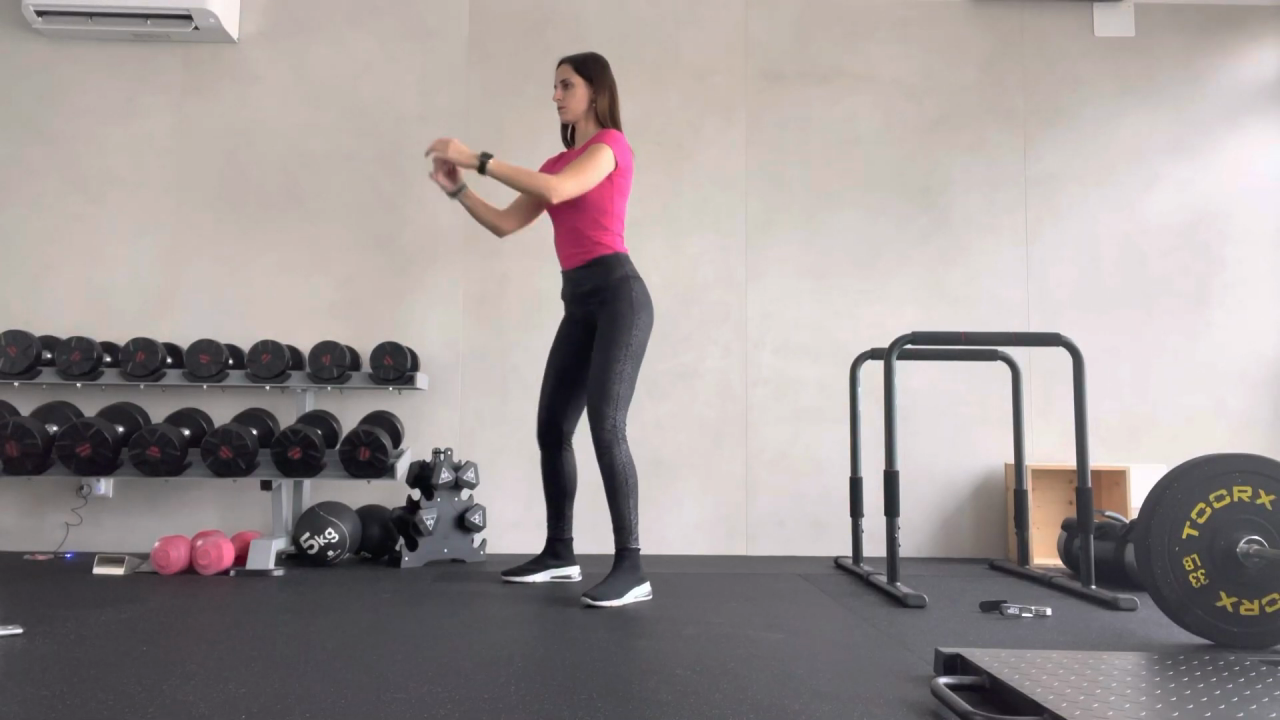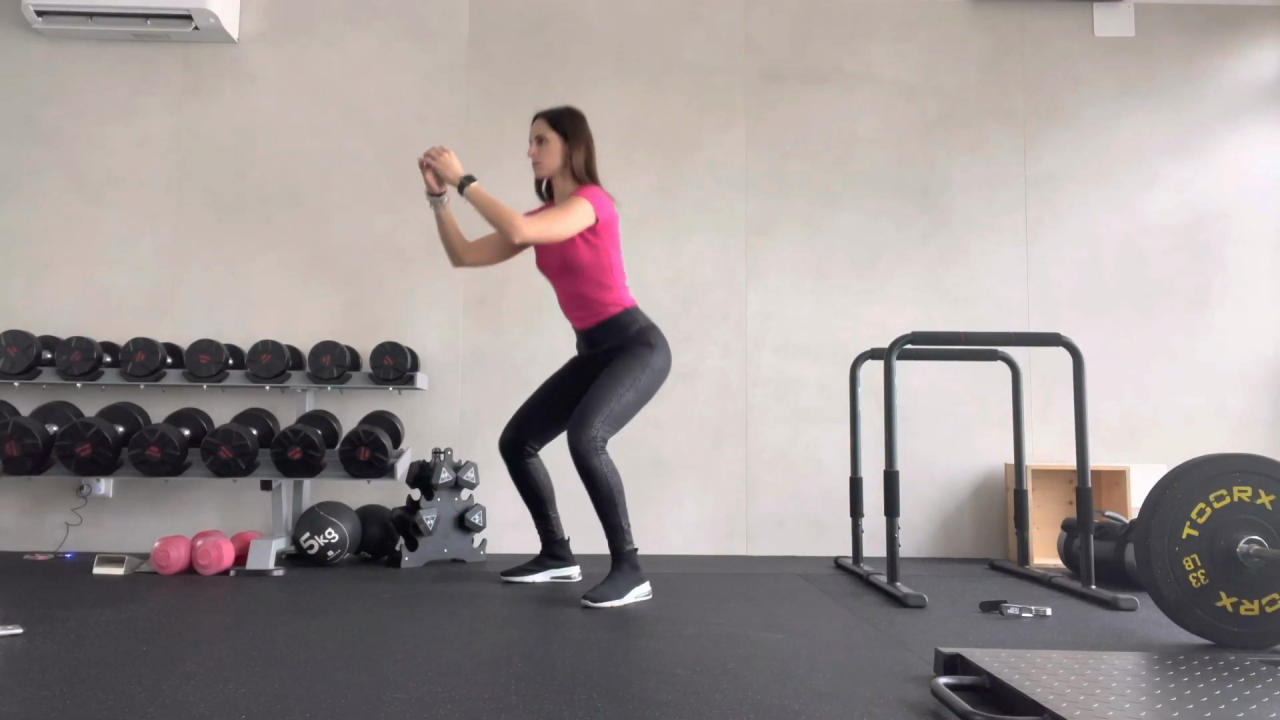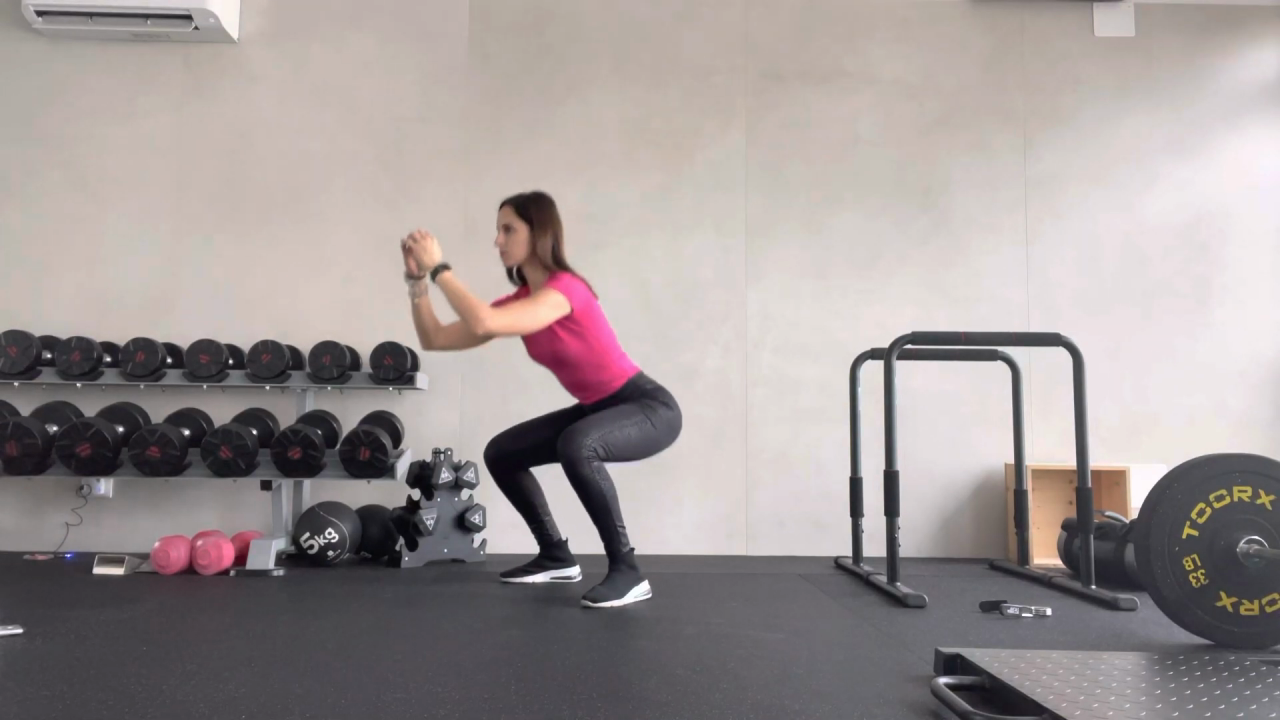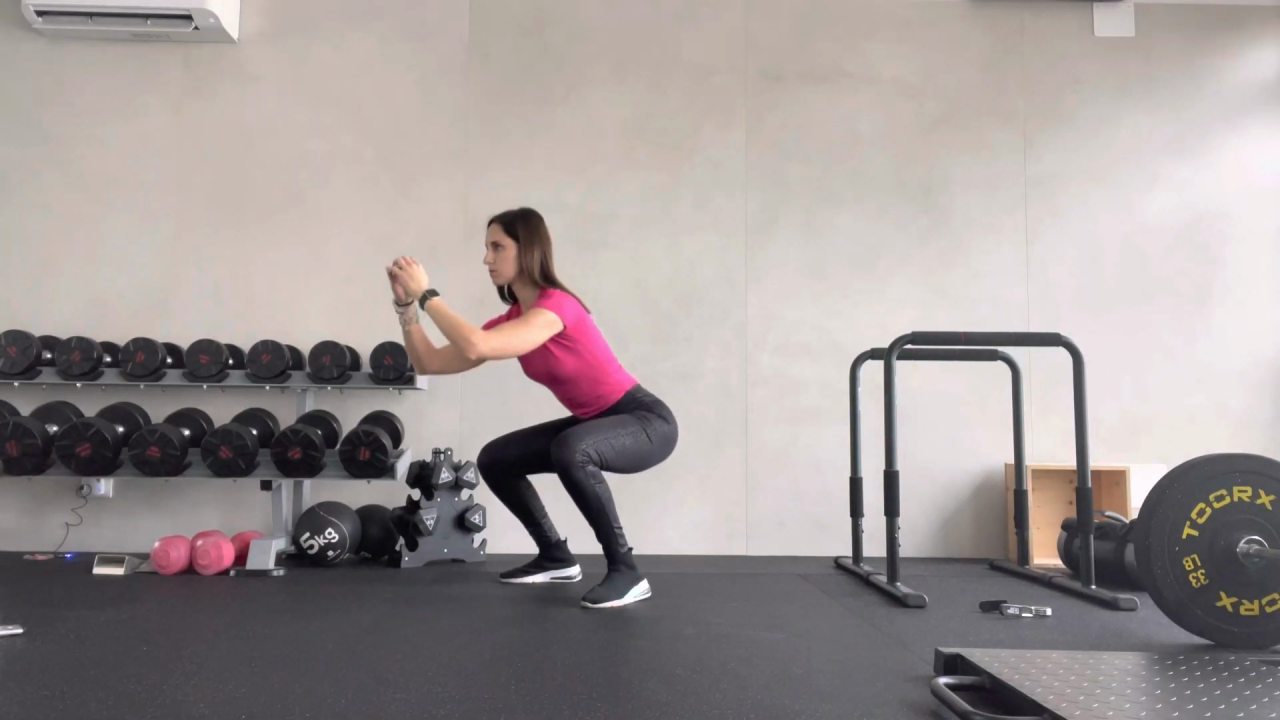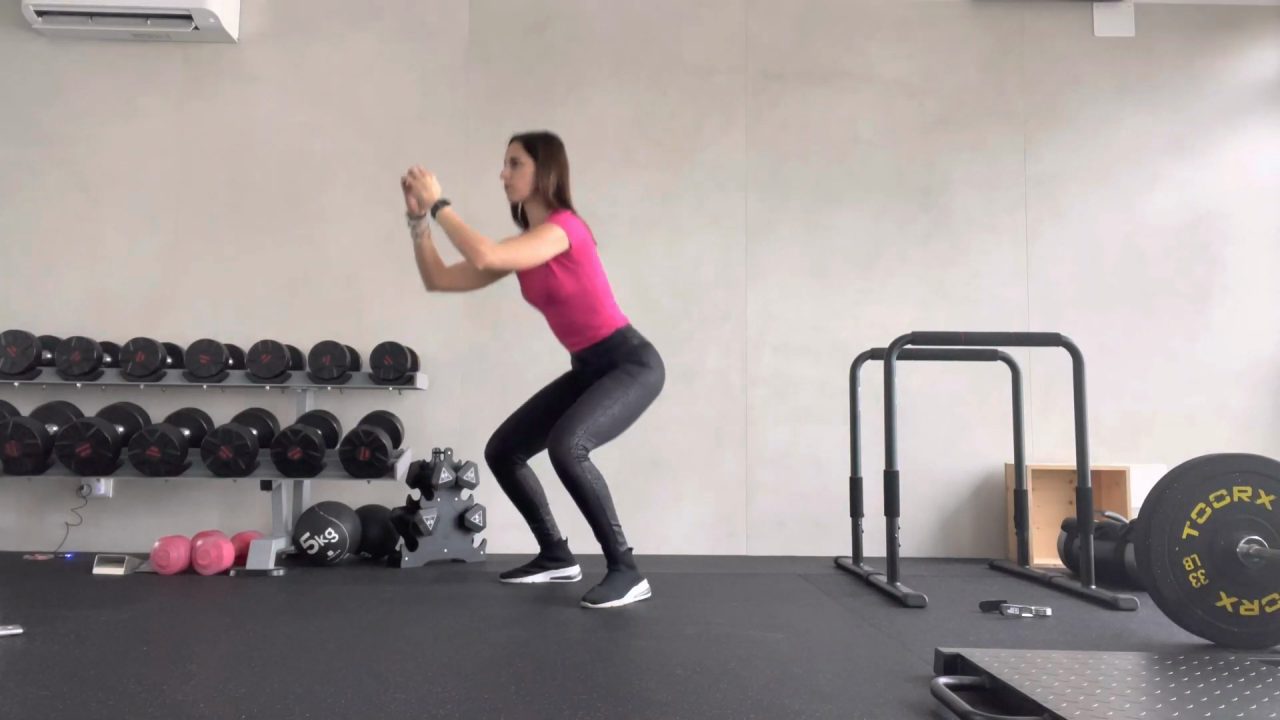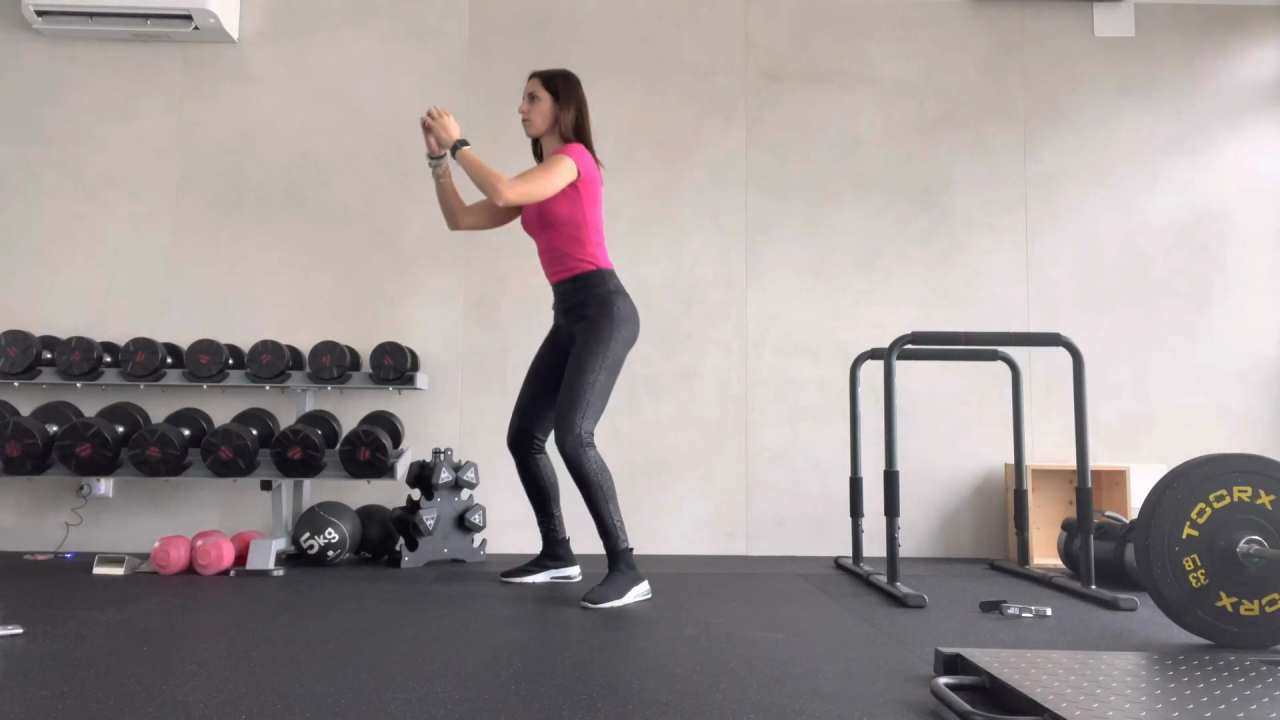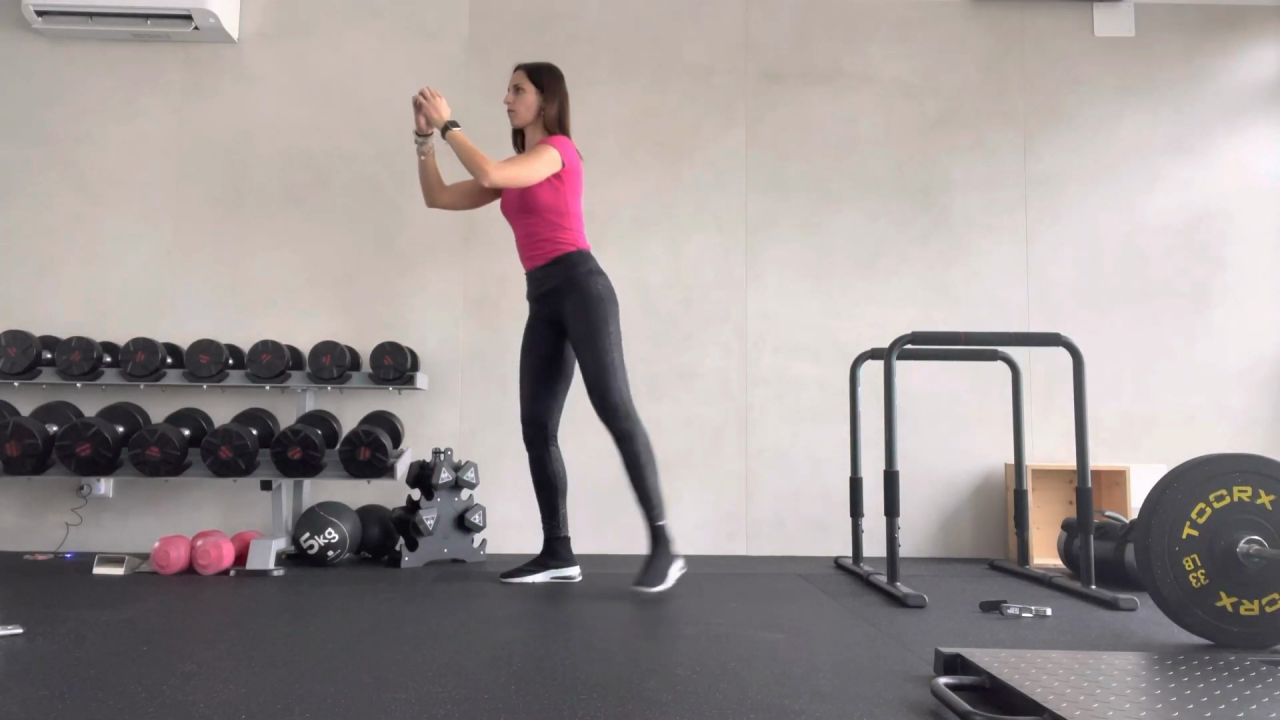
dt=0.3s
person 1, frame 1
left shoulder: (610, 144)
right shoulder: (558, 162)
left elbow: (555, 192)
right elbow: (506, 223)
left wrist: (480, 161)
right wrist: (458, 187)
left hip: (618, 294)
right hip: (579, 301)
left knee: (605, 426)
right knee: (551, 429)
left ankle: (630, 568)
right ankle: (559, 553)
person 1, frame 2
left shoulder: (589, 199)
right shoulder: (541, 217)
left elbow: (517, 231)
right elbow: (462, 255)
left wrist: (464, 181)
right wrist: (438, 195)
left hip: (638, 347)
right hip: (595, 353)
left knee: (586, 436)
right knee: (515, 441)
left ankle: (629, 569)
right ankle: (557, 555)
person 1, frame 3
left shoulder: (564, 289)
right shoulder: (520, 303)
left elbow: (484, 325)
right elbow: (435, 339)
left wrist: (439, 268)
right wrist: (417, 278)
left hip: (650, 408)
right hip: (599, 406)
left knee: (576, 446)
right knee: (501, 454)
left ankle: (626, 570)
right ankle: (556, 555)
person 1, frame 4
left shoulder: (556, 306)
right shoulder: (515, 319)
left elbow: (476, 347)
right elbow: (428, 363)
left wrist: (427, 293)
right wrist: (406, 304)
left hip: (647, 421)
right hip: (599, 421)
left knee: (570, 450)
right knee: (494, 459)
left ankle: (626, 570)
right ankle: (556, 554)
person 1, frame 5
left shoulder: (563, 226)
right shoulder: (524, 246)
left elbow: (485, 257)
right elbow: (438, 280)
left wrist: (439, 203)
right wrist: (419, 218)
left hip: (633, 364)
right hip: (590, 369)
left knee: (566, 445)
right knee: (502, 450)
left ankle: (626, 569)
right ankle: (556, 554)
person 1, frame 6
left shoulder: (574, 158)
right shoulder: (538, 178)
left elbow: (502, 192)
right elbow: (460, 218)
left wrist: (458, 143)
right wrist: (438, 158)
left hip: (601, 305)
right hip: (569, 313)
left knee: (572, 435)
right knee: (523, 438)
left ankle: (626, 570)
right ankle: (558, 554)
person 1, frame 7
left shoulder: (559, 149)
right shoulder: (521, 166)
left elbow: (489, 174)
right elbow: (439, 197)
left wrist: (449, 124)
right wrist: (426, 137)
left hip: (582, 288)
right hip: (545, 300)
left knee: (614, 408)
right knee: (536, 431)
left ankle: (661, 546)
right ankle: (558, 553)
